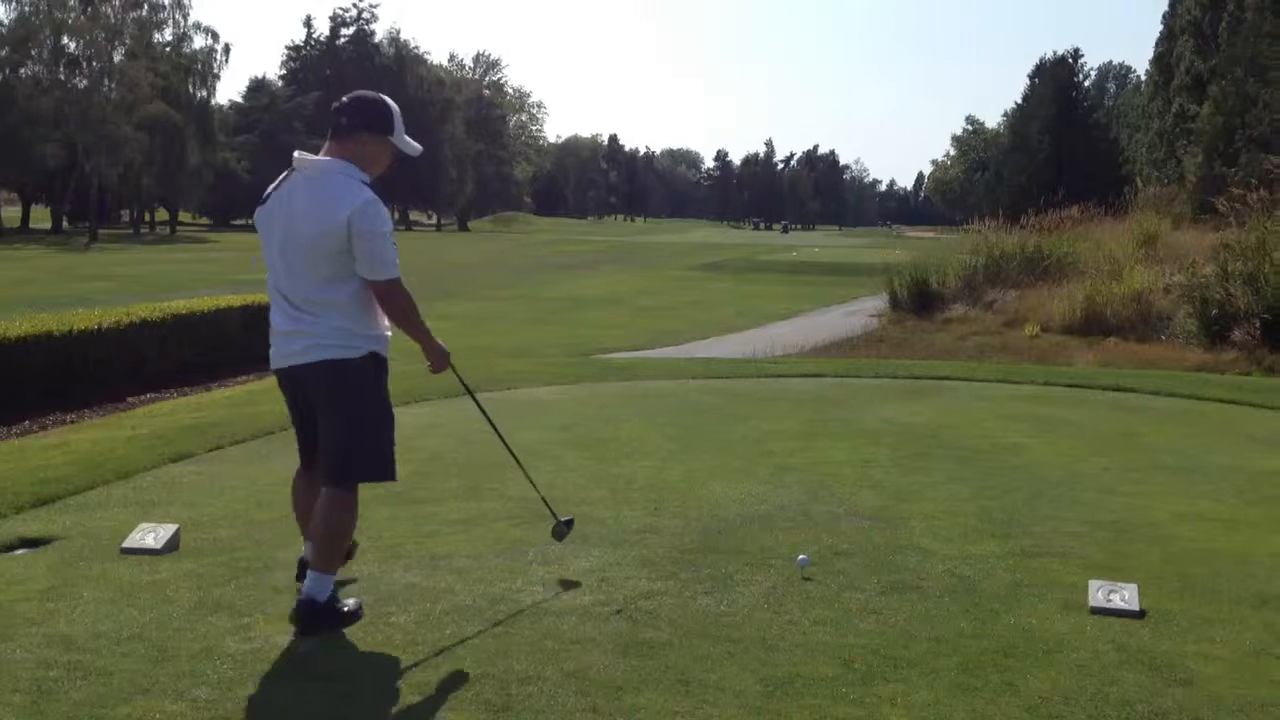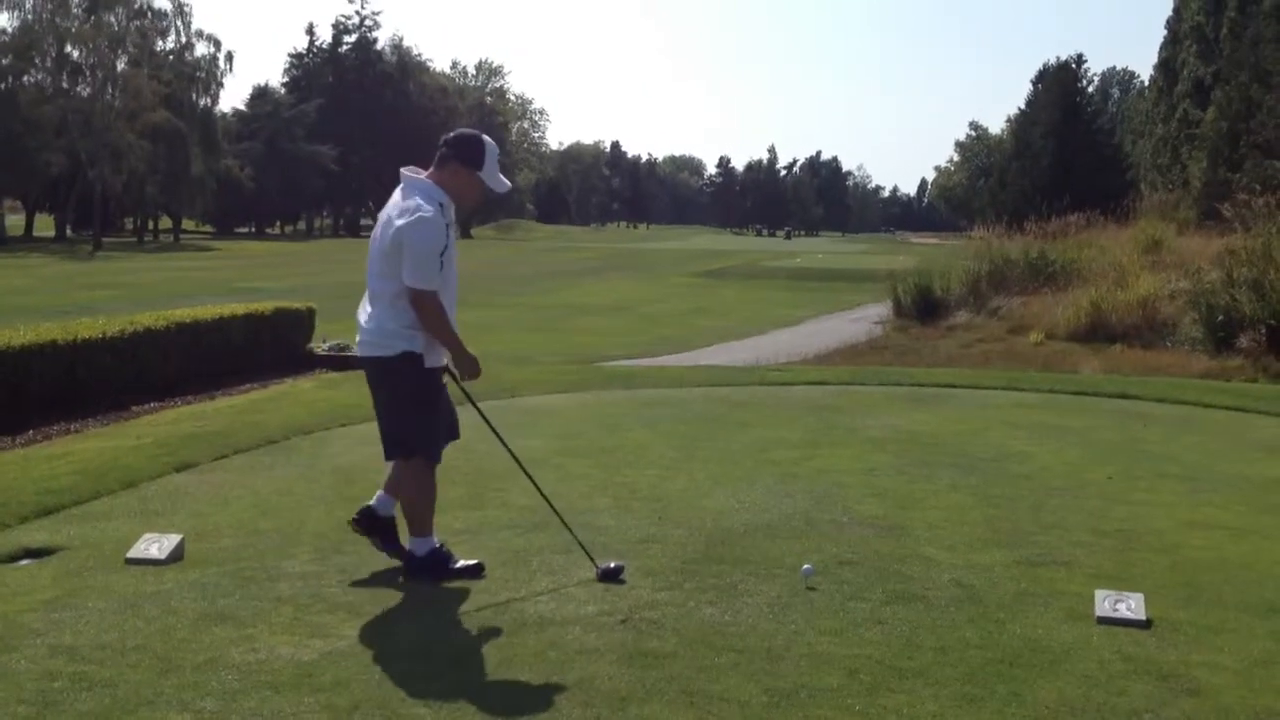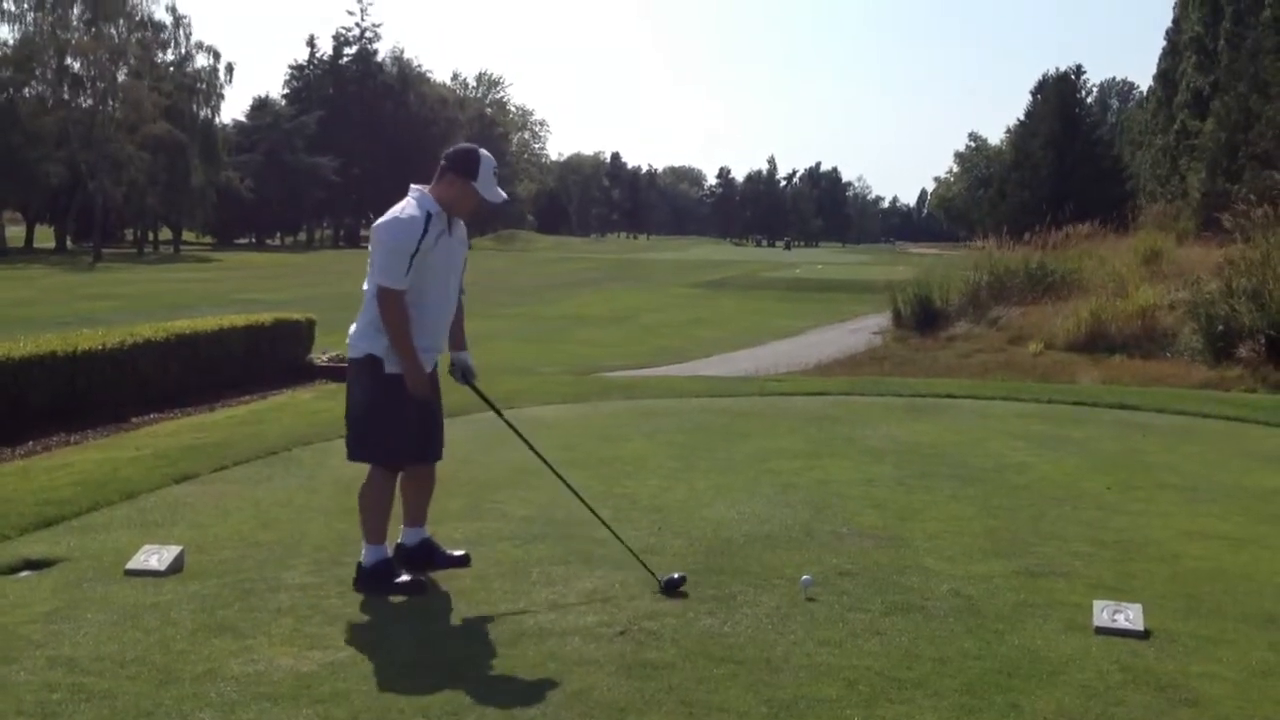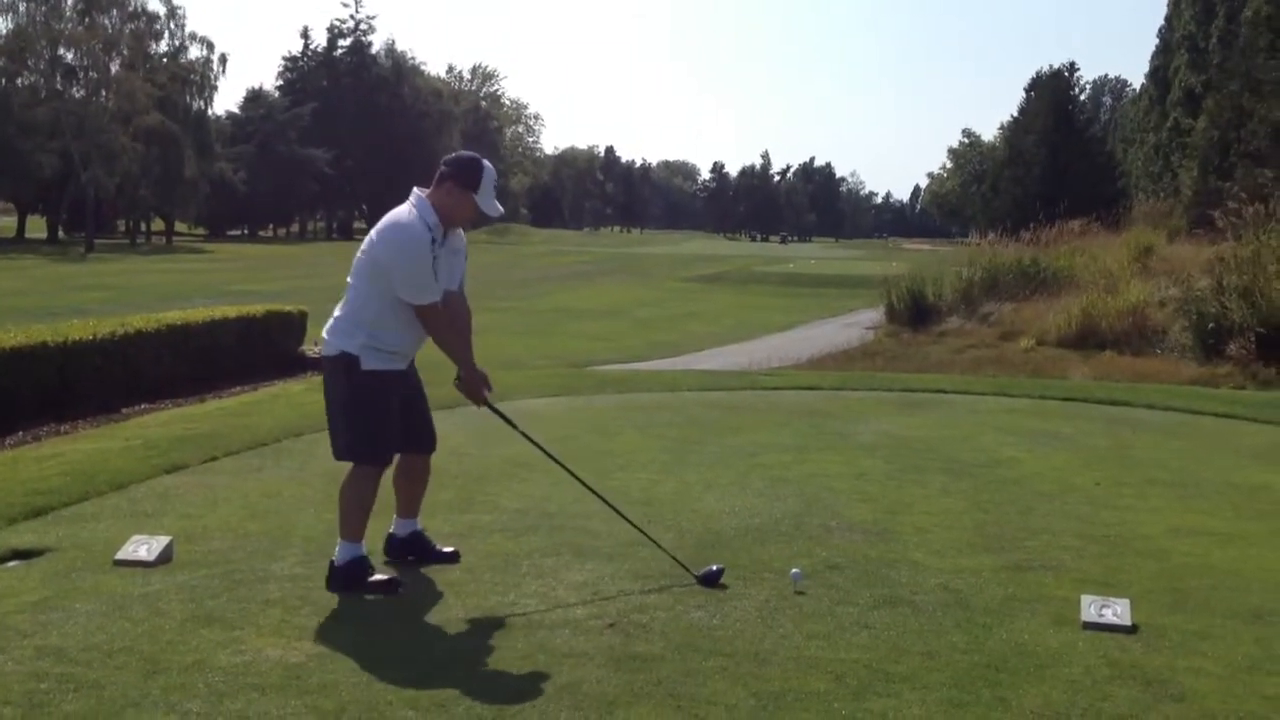
dt=1s
person 1, frame 1
left shoulder: (278, 190)
right shoulder: (360, 204)
right elbow: (388, 292)
right wrist: (430, 346)
left hip: (290, 354)
right hip: (346, 357)
left knee: (313, 461)
right knee: (342, 478)
left ankle: (316, 556)
right ankle: (316, 598)
person 1, frame 2
left shoulder: (416, 197)
right shoulder: (426, 218)
right elbow: (424, 299)
left wrist: (446, 350)
right wrist: (460, 353)
left hip: (391, 345)
right hip: (405, 352)
left knee: (422, 446)
right knee: (422, 454)
left ankle: (380, 512)
right ankle: (423, 553)
person 1, frame 3
left shoulder: (455, 227)
right shoulder: (404, 224)
right elbow: (389, 300)
left wrist: (459, 351)
right wrist: (409, 366)
left hip: (422, 362)
right hip: (385, 363)
left knee: (423, 459)
right knee: (387, 464)
left ankle: (414, 543)
right ankle: (373, 563)
person 1, frame 4
left shoulder: (451, 235)
right shoulder: (406, 232)
left elbow: (454, 303)
right elbow: (429, 313)
left wrist: (469, 368)
right wrist: (468, 370)
left hip: (395, 357)
right hip: (359, 355)
left knee: (419, 448)
right knee: (371, 459)
left ankle: (405, 534)
right ankle: (347, 562)
